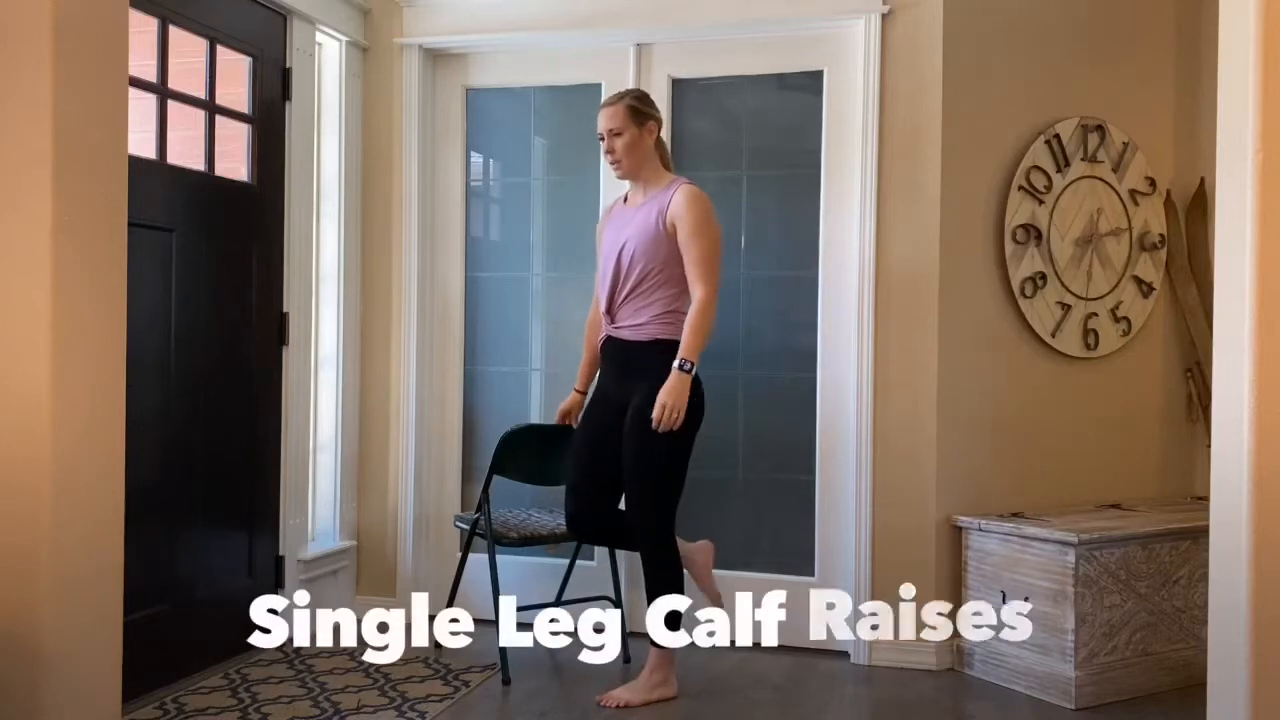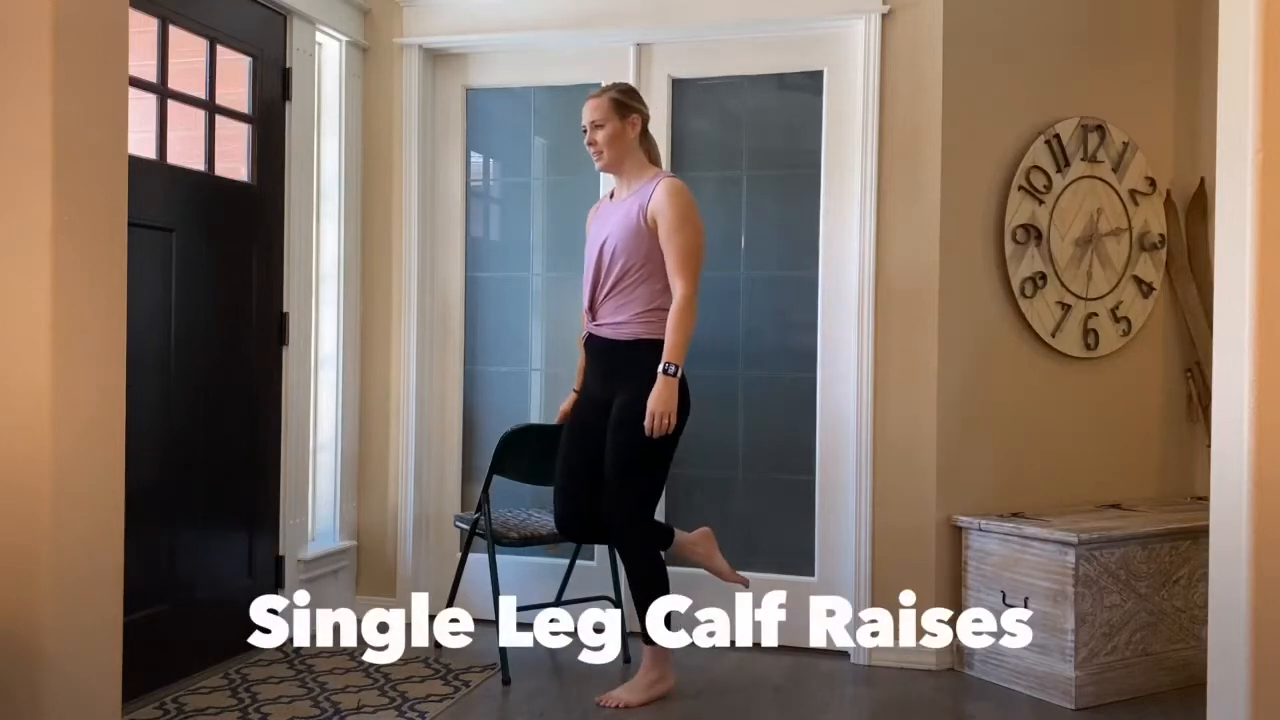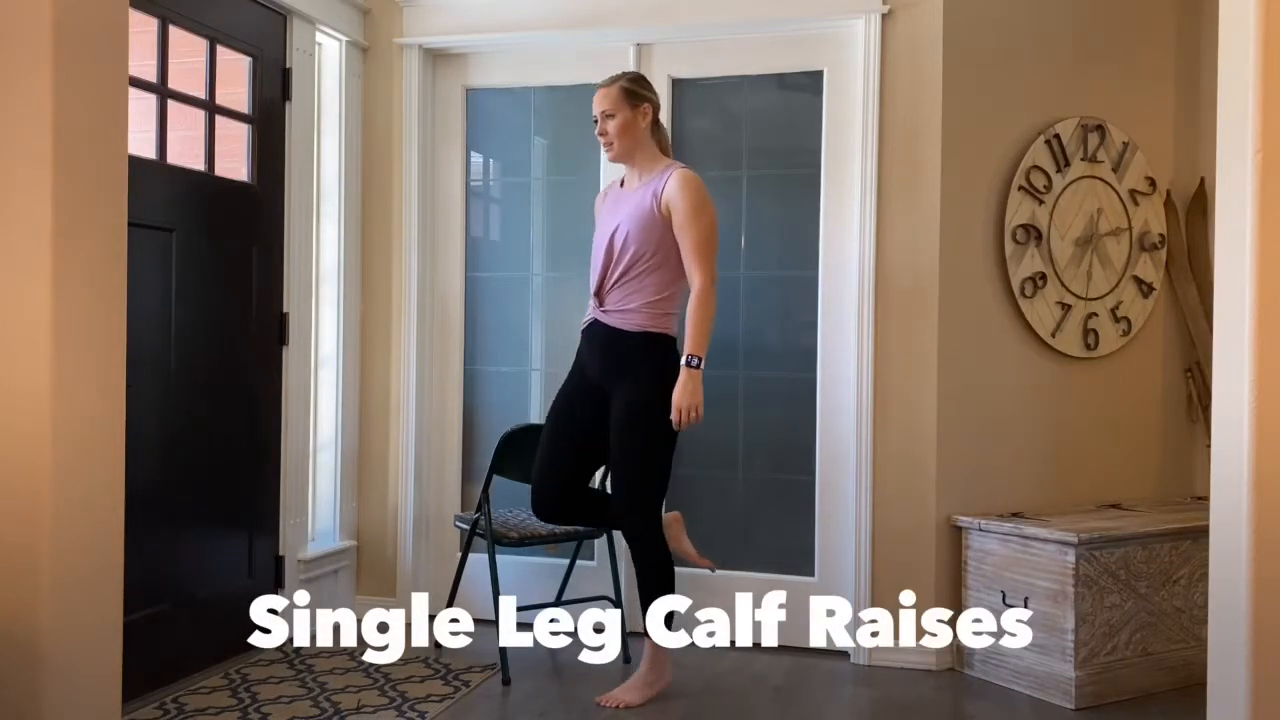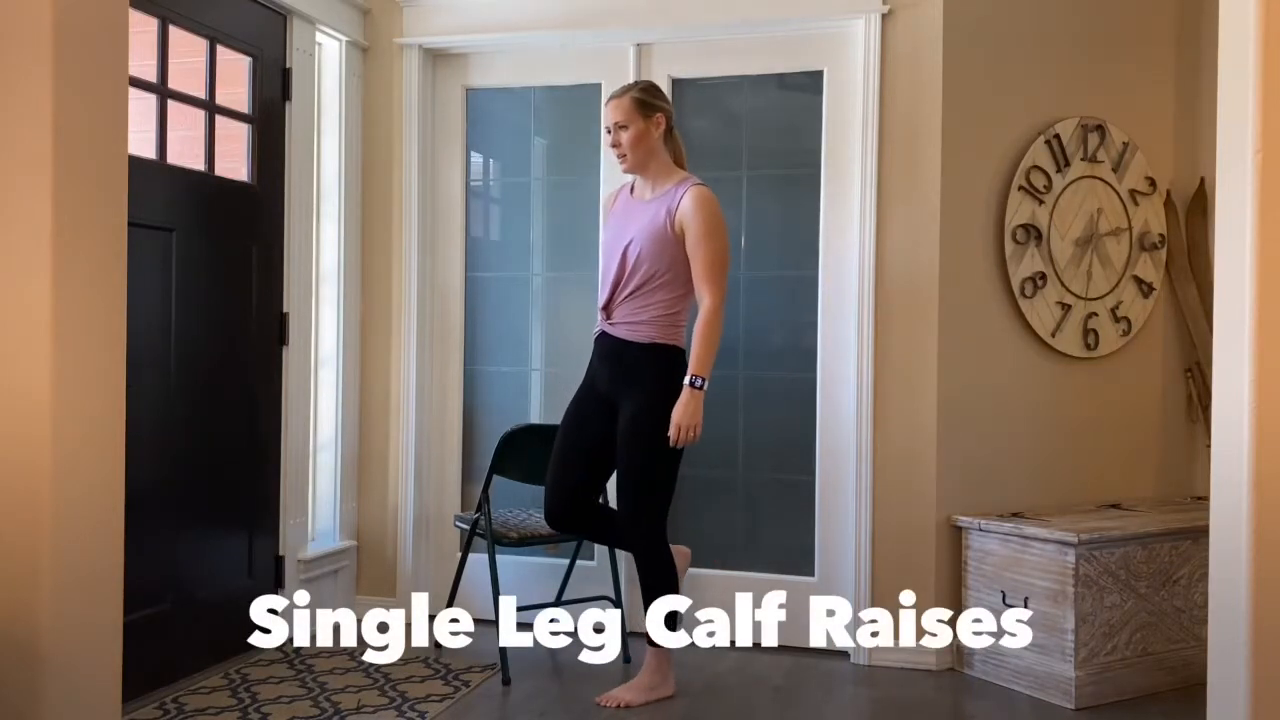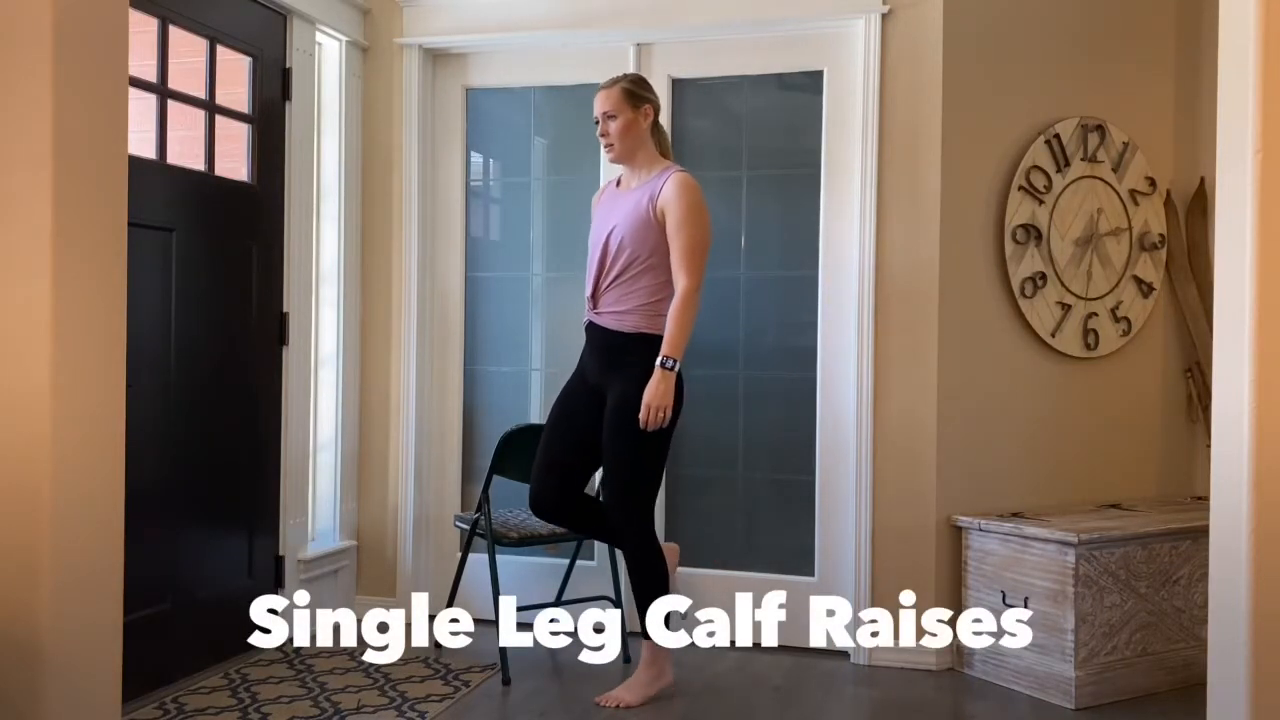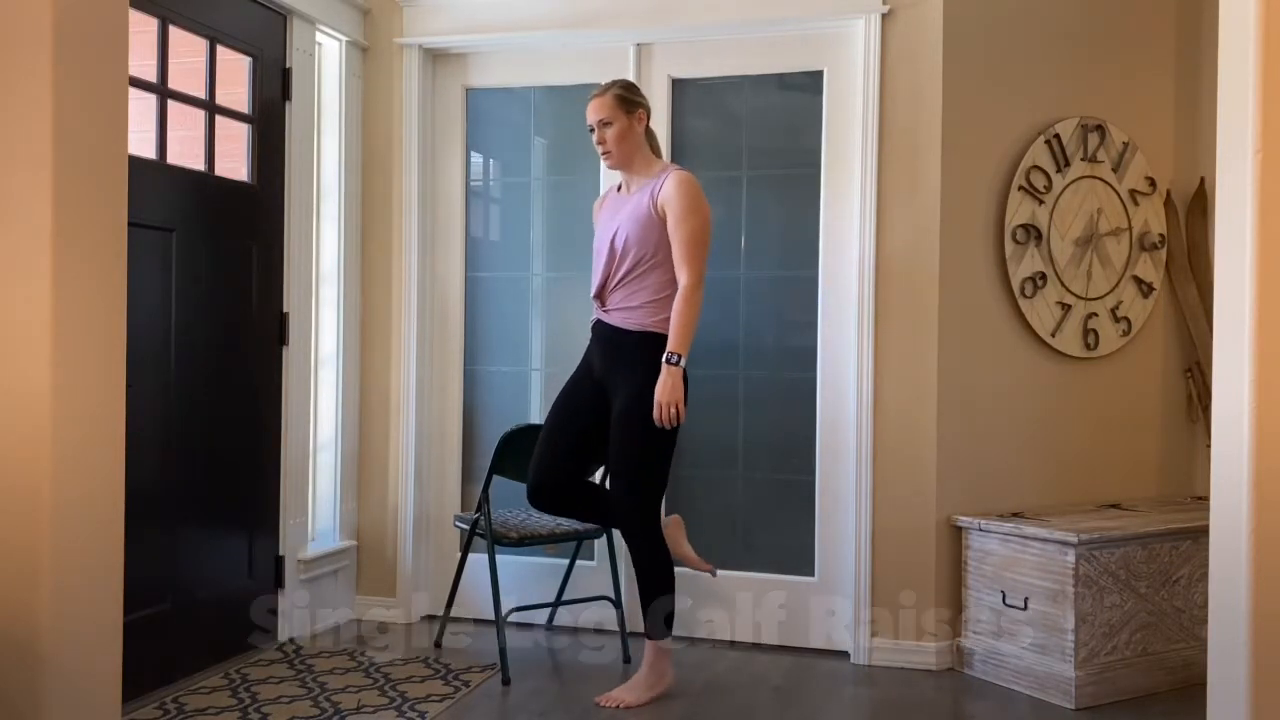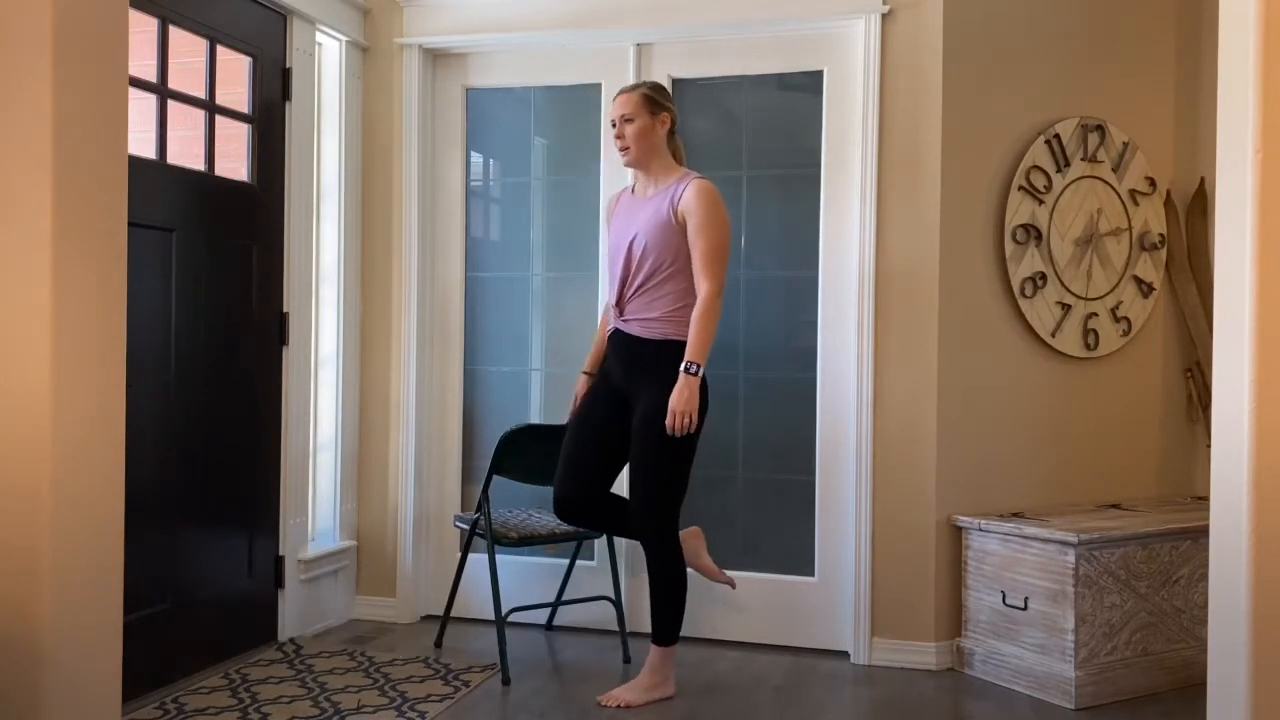
dt=0.7s
person 1, frame 1
left shoulder: (684, 201)
right shoulder: (612, 214)
left elbow: (704, 295)
left wrist: (683, 376)
right wrist: (581, 386)
left hip: (661, 373)
right hip: (617, 375)
left knee: (649, 521)
right knee: (584, 512)
left ankle: (660, 673)
right ankle: (685, 555)
person 1, frame 2
left shoulder: (666, 195)
right shoulder: (600, 210)
left elbow: (684, 293)
left wrist: (669, 378)
right wrist: (578, 387)
left hip: (644, 371)
right hip: (601, 374)
left knee: (627, 518)
right knee: (573, 515)
left ankle: (656, 668)
right ankle: (685, 543)
person 1, frame 3
left shoulder: (679, 185)
right shoulder: (608, 196)
left elbow: (702, 283)
left wrist: (690, 369)
left hip: (646, 360)
right hip: (593, 355)
left knee: (635, 514)
right knee: (551, 496)
left ankle: (656, 665)
right ankle: (662, 528)
person 1, frame 4
left shoulder: (693, 202)
right shoulder: (615, 201)
left elbow: (710, 305)
left wrist: (694, 390)
left hip: (654, 372)
right hip: (603, 364)
left knee: (639, 520)
right knee: (563, 506)
left ankle: (658, 671)
right ankle: (665, 558)
person 1, frame 5
left shoulder: (676, 188)
right shoulder: (603, 196)
left elbow: (687, 288)
left wrist: (665, 373)
left hip: (641, 362)
right hip: (594, 358)
left knee: (629, 515)
right knee: (549, 498)
left ankle: (656, 665)
right ankle: (654, 555)
person 1, frame 6
left shoulder: (676, 187)
right shoulder: (605, 203)
left elbow: (689, 283)
left wrist: (673, 367)
left hip: (646, 360)
right hip: (600, 355)
left knee: (634, 513)
right knee: (547, 485)
left ankle: (657, 665)
right ankle: (661, 531)
person 1, frame 7
left shoulder: (695, 194)
right shoulder: (618, 203)
left elbow: (709, 293)
left wrist: (690, 376)
right wrist: (588, 372)
left hip: (666, 367)
right hip: (618, 366)
left knee: (651, 518)
right knee: (573, 499)
left ankle: (659, 672)
right ankle: (682, 543)
